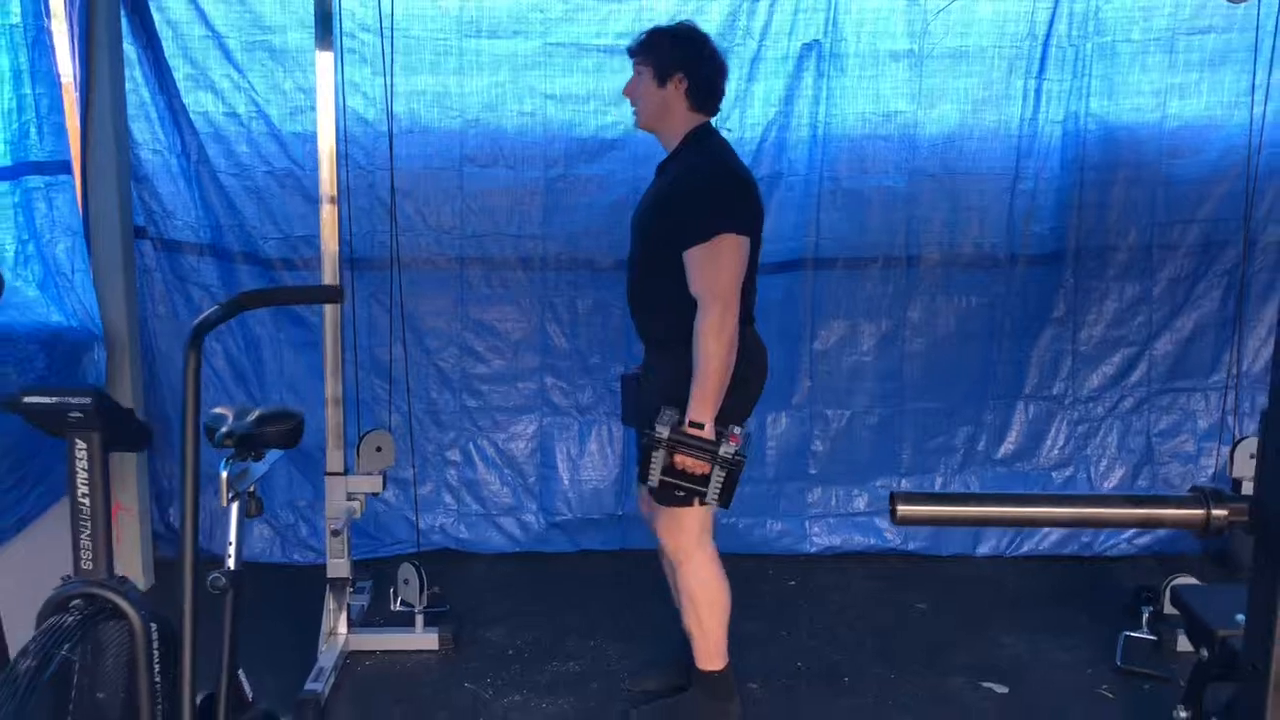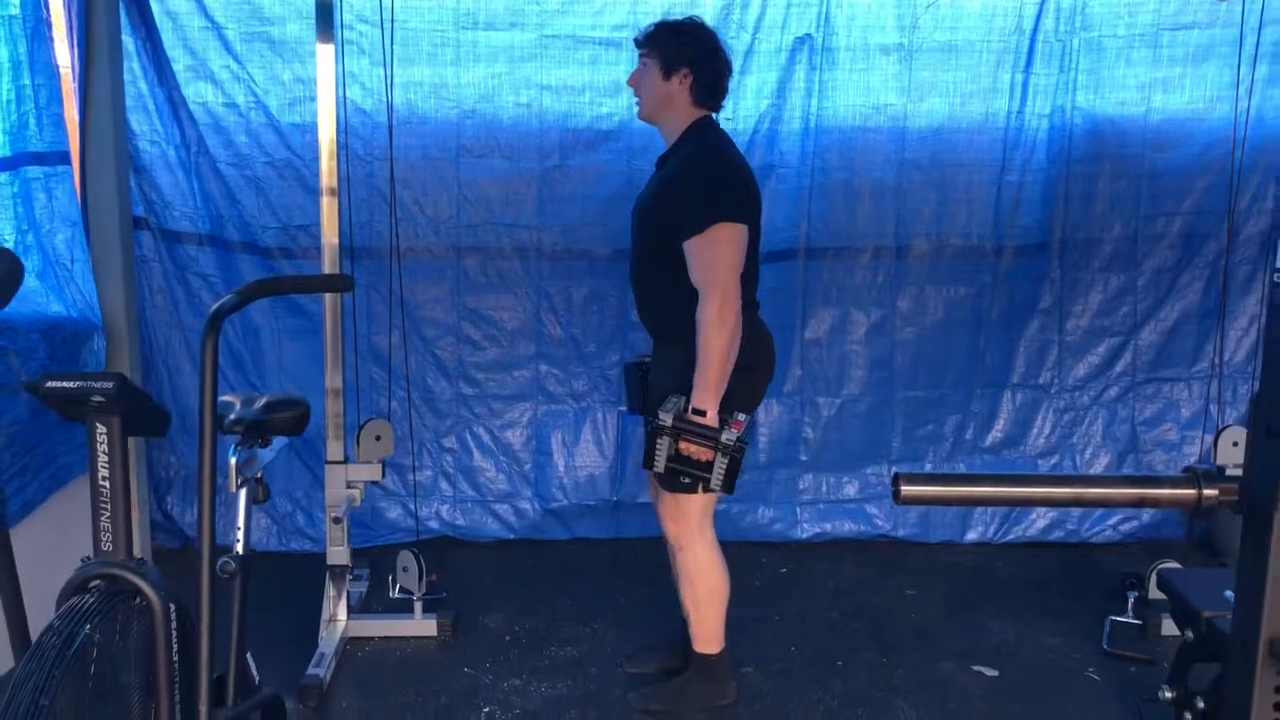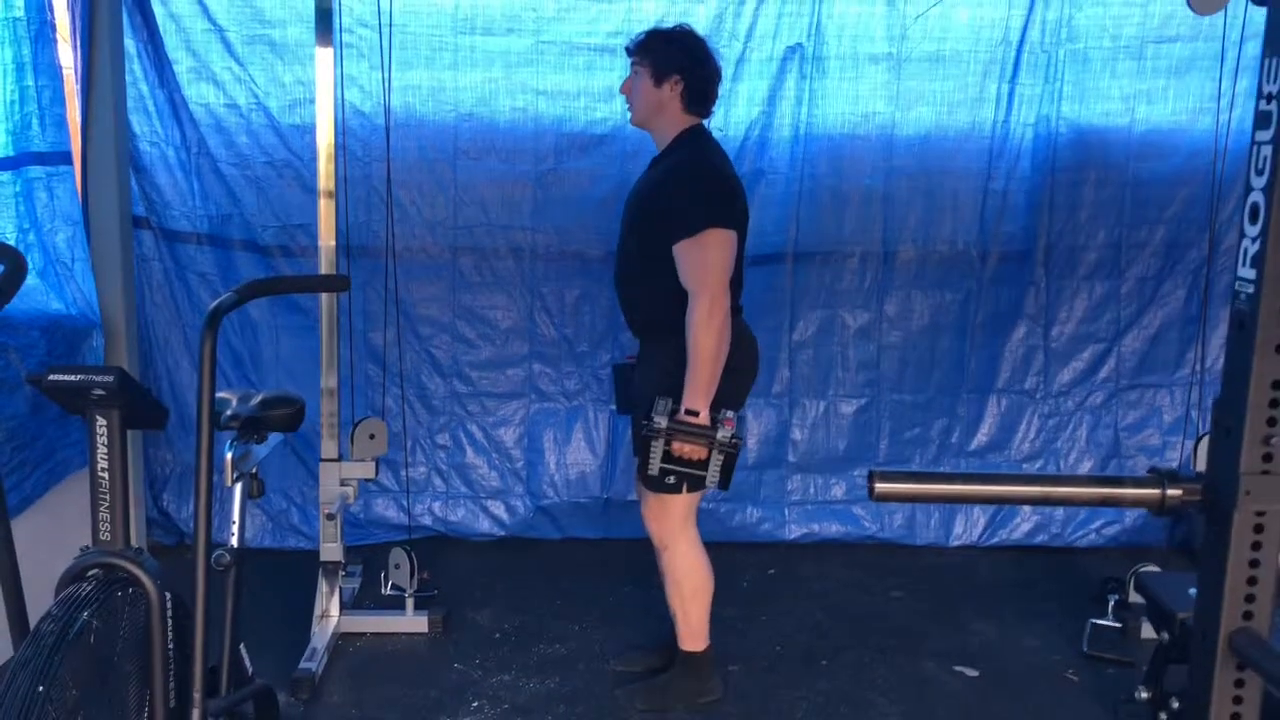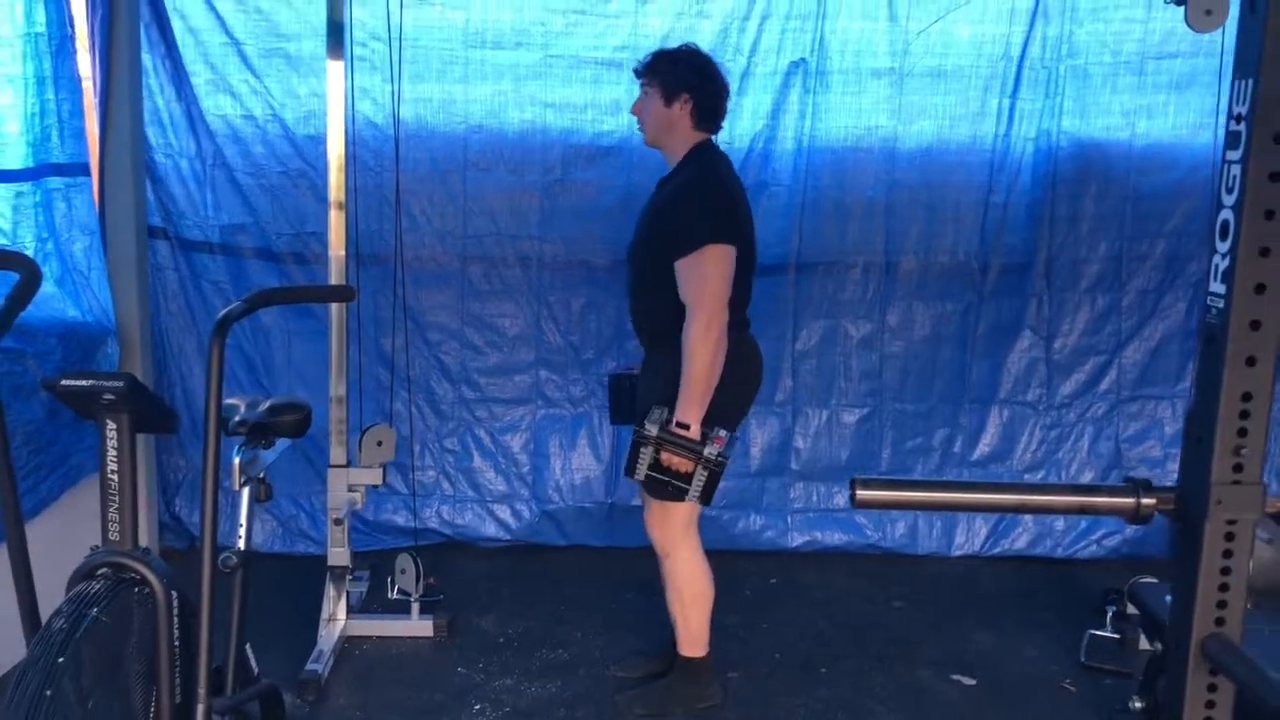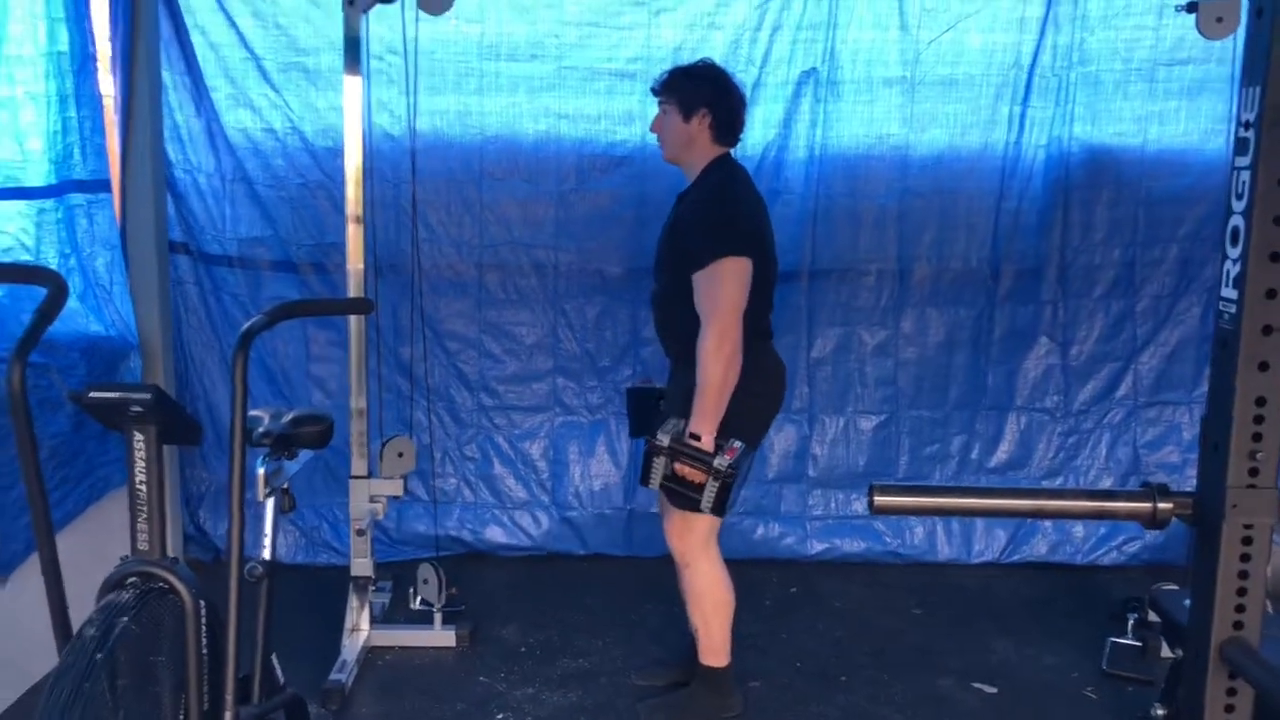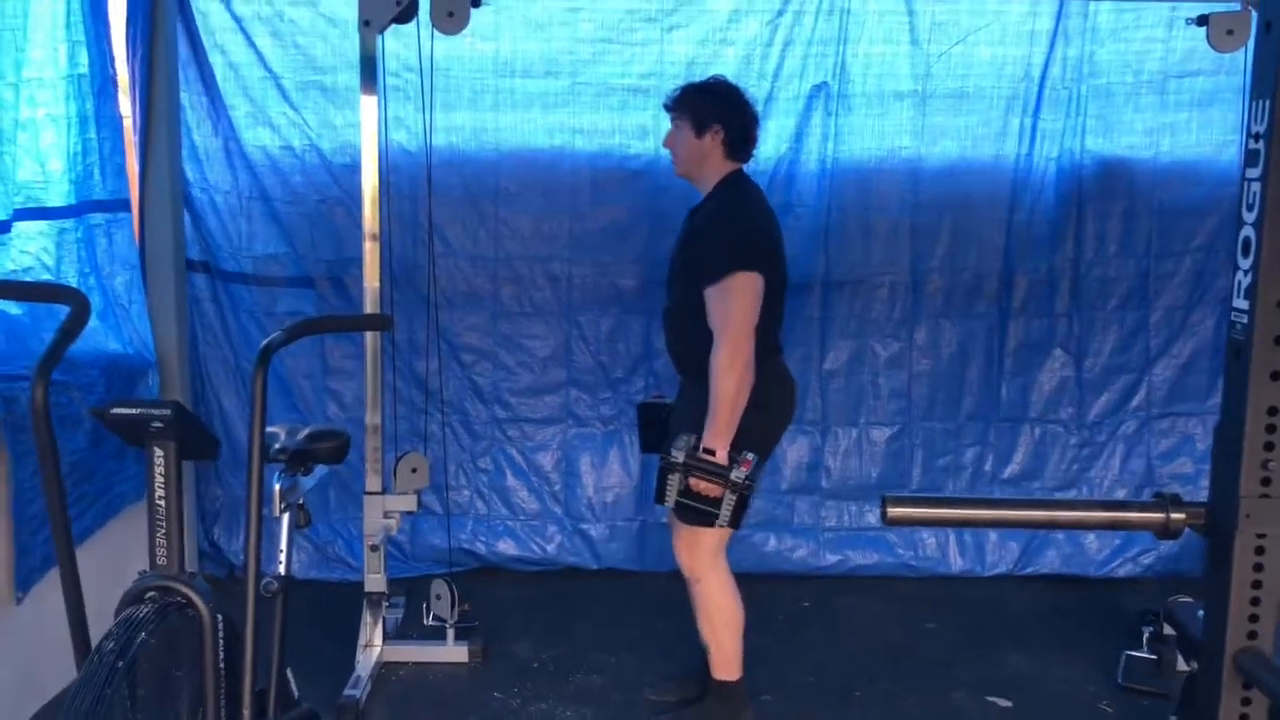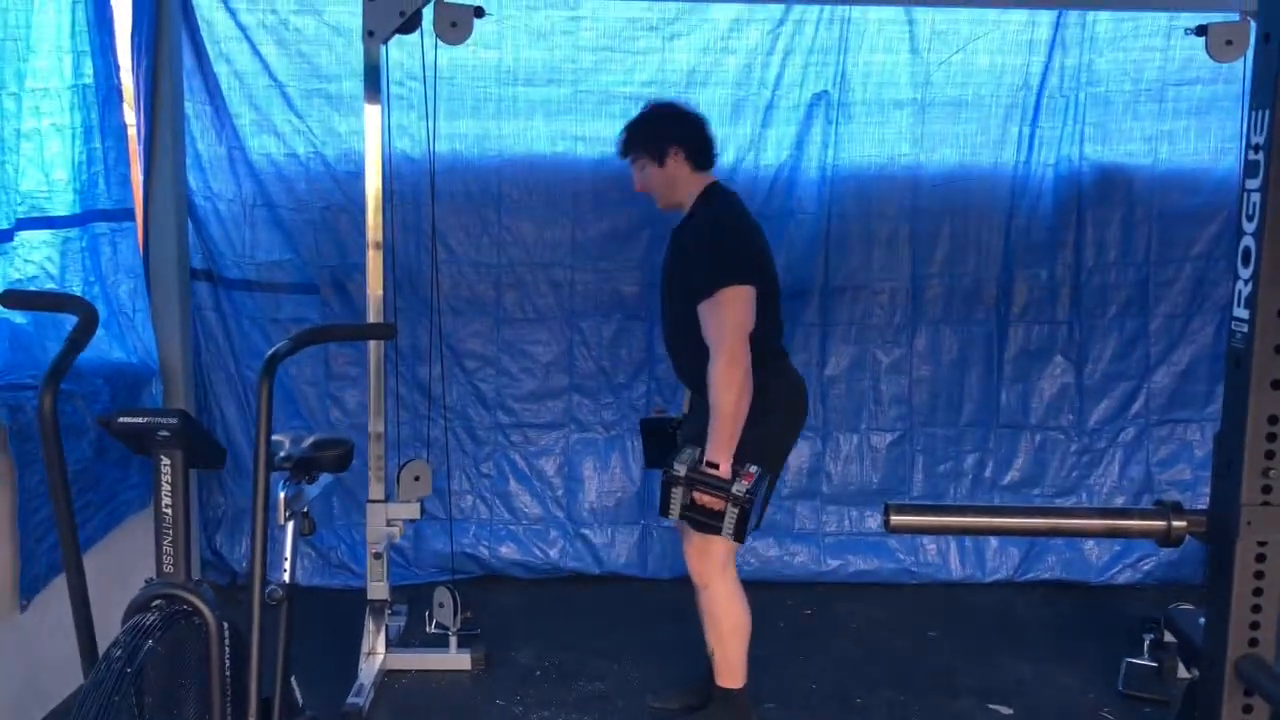
dt=0.4s
person 1, frame 1
left shoulder: (710, 177)
right shoulder: (685, 166)
left elbow: (719, 310)
left wrist: (701, 417)
left hip: (704, 374)
right hip: (676, 367)
left knee: (682, 532)
right knee: (664, 515)
right ankle: (698, 659)
person 1, frame 2
left shoulder: (707, 167)
right shoulder: (684, 158)
left elbow: (720, 299)
left wrist: (705, 404)
left hip: (713, 365)
right hip: (681, 357)
left knee: (684, 519)
right knee: (671, 506)
right ankle: (693, 642)
person 1, frame 3
left shoulder: (696, 173)
right shoulder: (675, 163)
left elbow: (710, 300)
left wrist: (696, 406)
left hip: (694, 365)
right hip: (669, 357)
left knee: (667, 517)
right knee: (661, 508)
right ankle: (683, 641)
person 1, frame 4
left shoulder: (702, 189)
right shoulder: (690, 179)
left elbow: (707, 318)
left wrist: (689, 418)
right wrist: (660, 384)
left hip: (701, 375)
right hip: (677, 367)
left knee: (670, 524)
right knee: (664, 514)
right ankle: (683, 647)
person 1, frame 5
left shoulder: (717, 202)
right shoulder: (715, 192)
left elbow: (722, 329)
left wrist: (701, 429)
right wrist: (685, 404)
left hip: (728, 388)
right hip: (712, 380)
left knee: (689, 534)
right knee: (681, 520)
right ankle: (703, 656)
person 1, frame 6
left shoulder: (731, 217)
right shoulder: (723, 208)
left elbow: (735, 344)
left wrist: (715, 443)
right wrist: (695, 415)
left hip: (735, 403)
right hip: (714, 394)
left knee: (698, 549)
right knee: (692, 537)
person 1, frame 7
left shoulder: (715, 230)
right shoulder: (707, 221)
left elbow: (730, 356)
left wrist: (717, 457)
right wrist: (696, 420)
left hip: (752, 411)
right hip: (730, 406)
left knee: (708, 556)
right knee: (701, 546)
